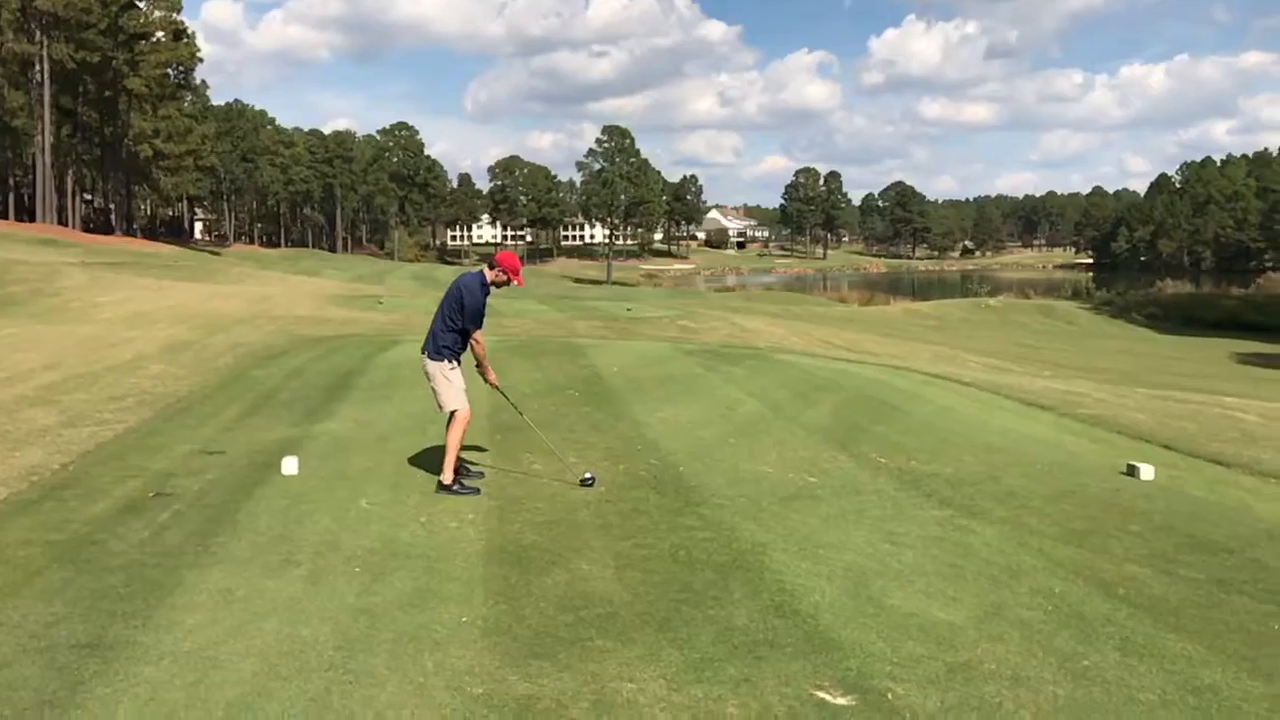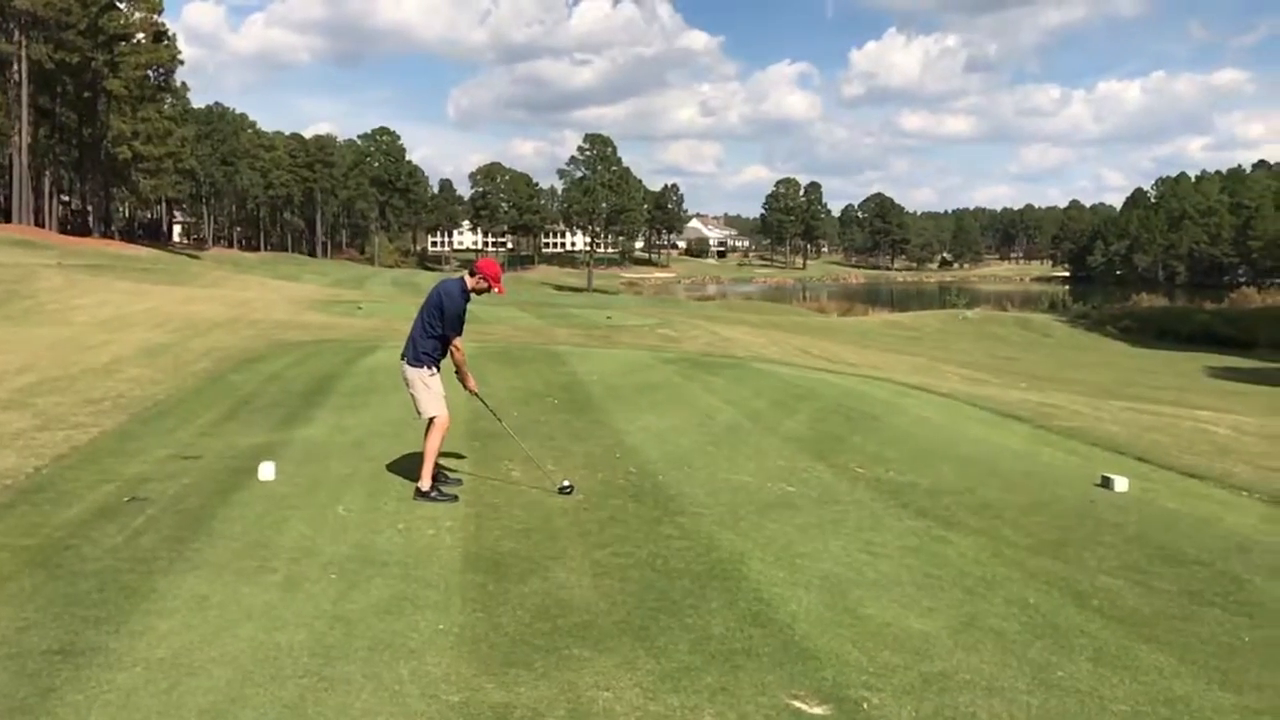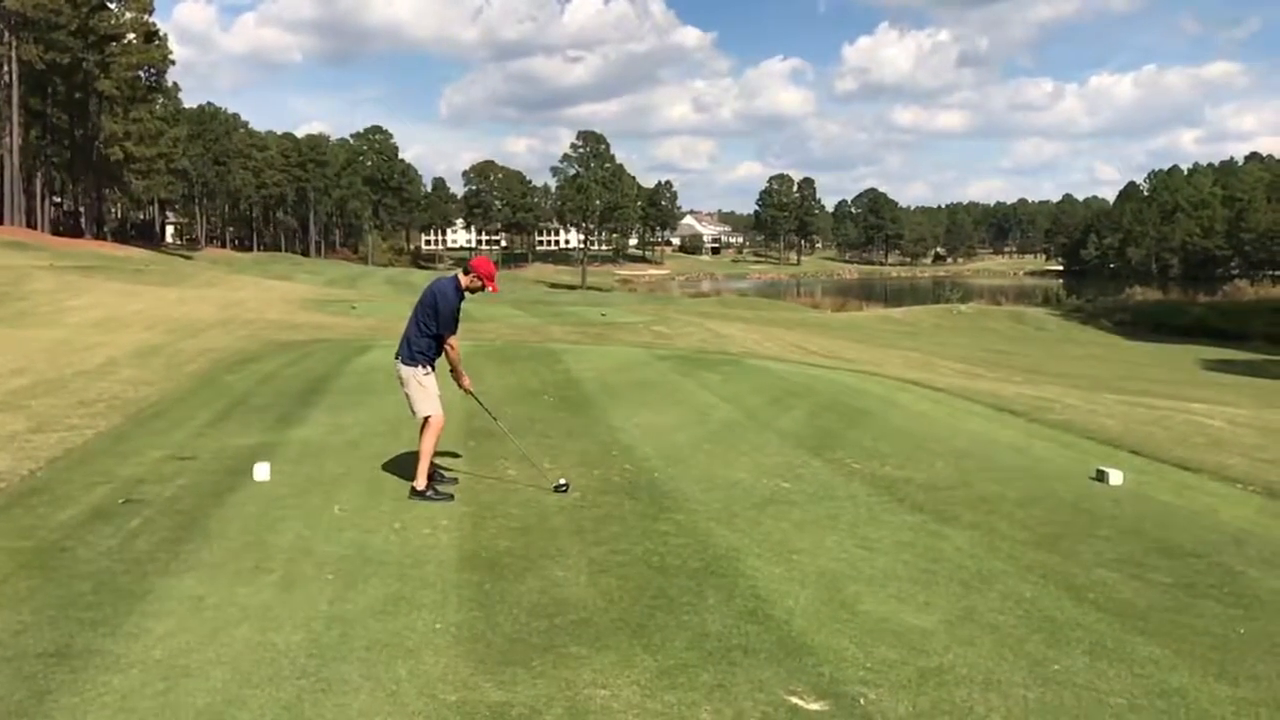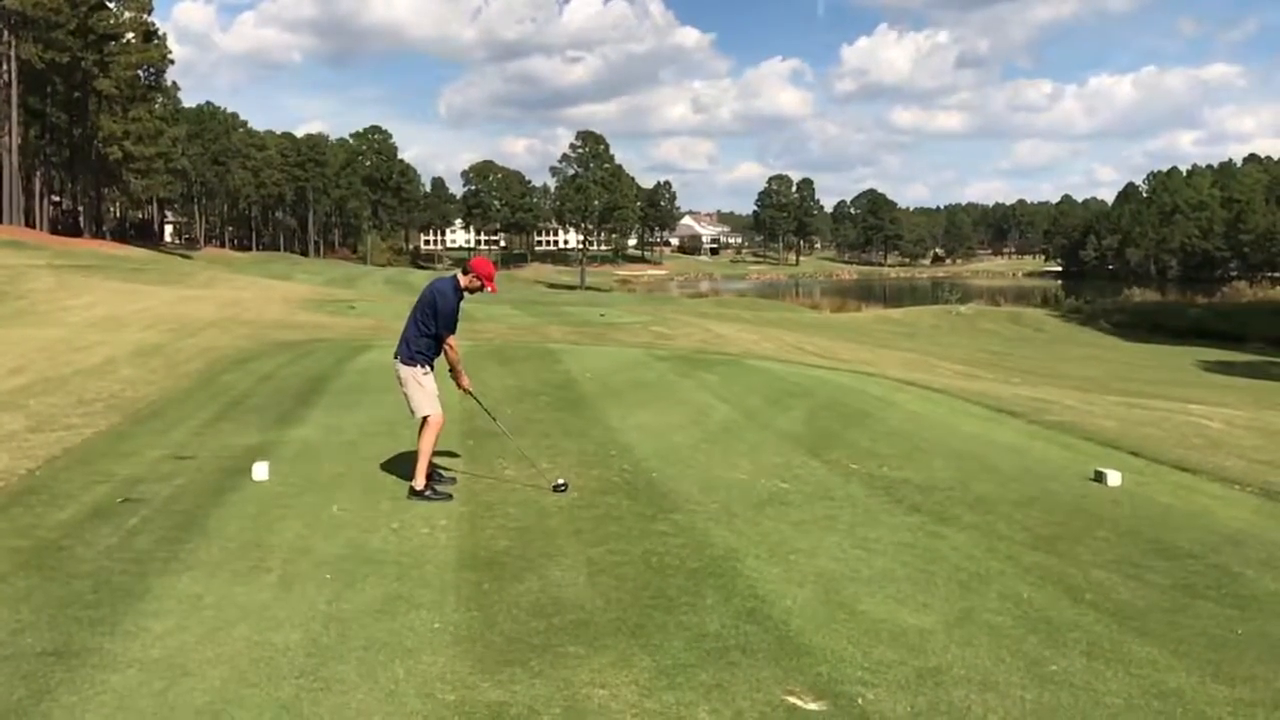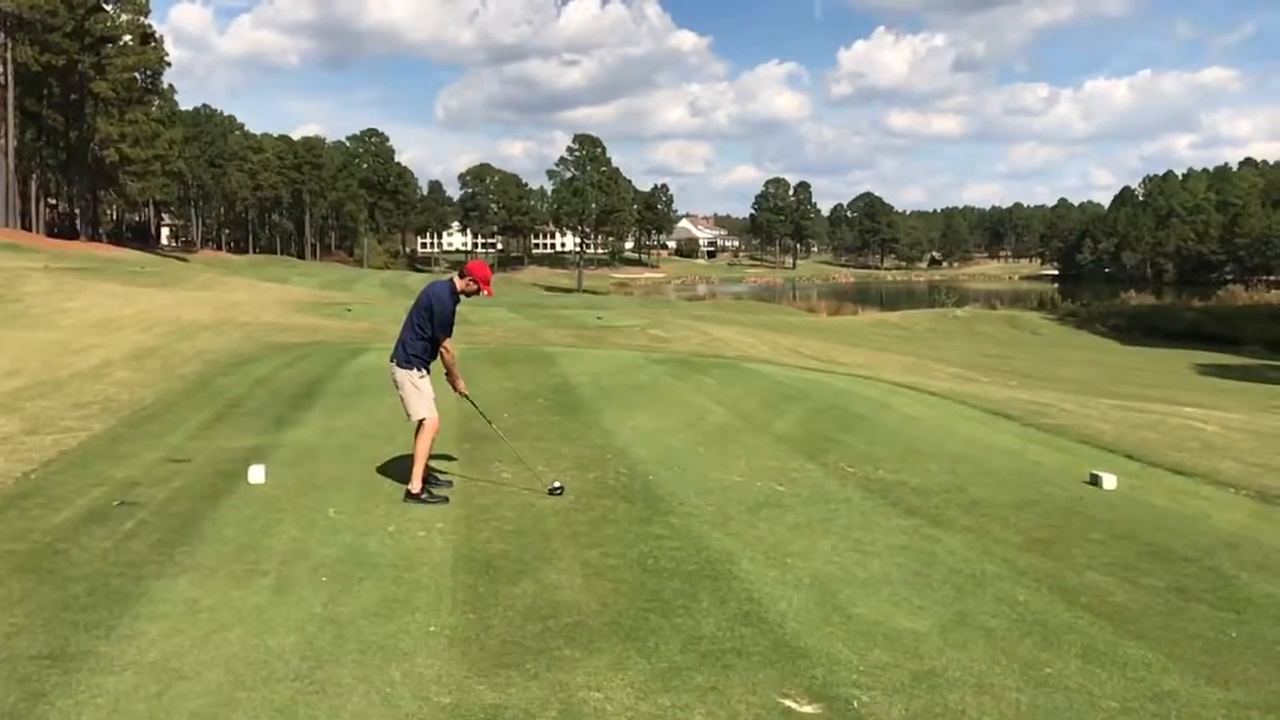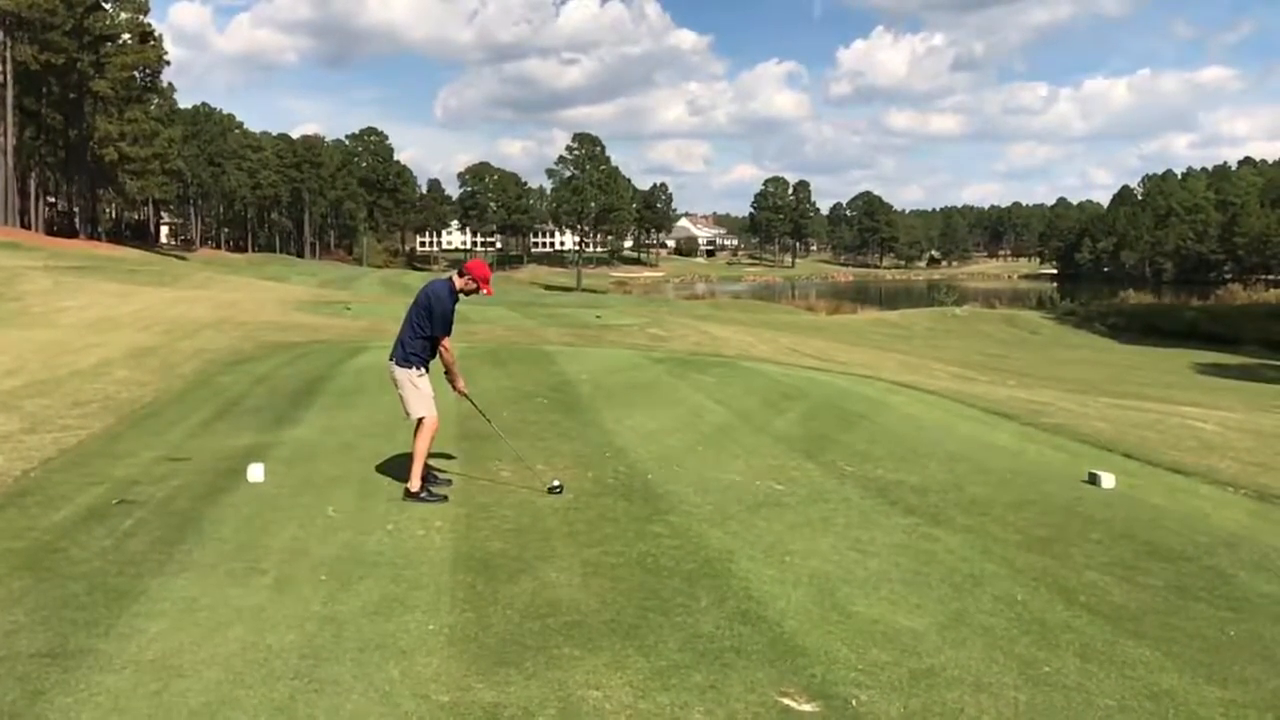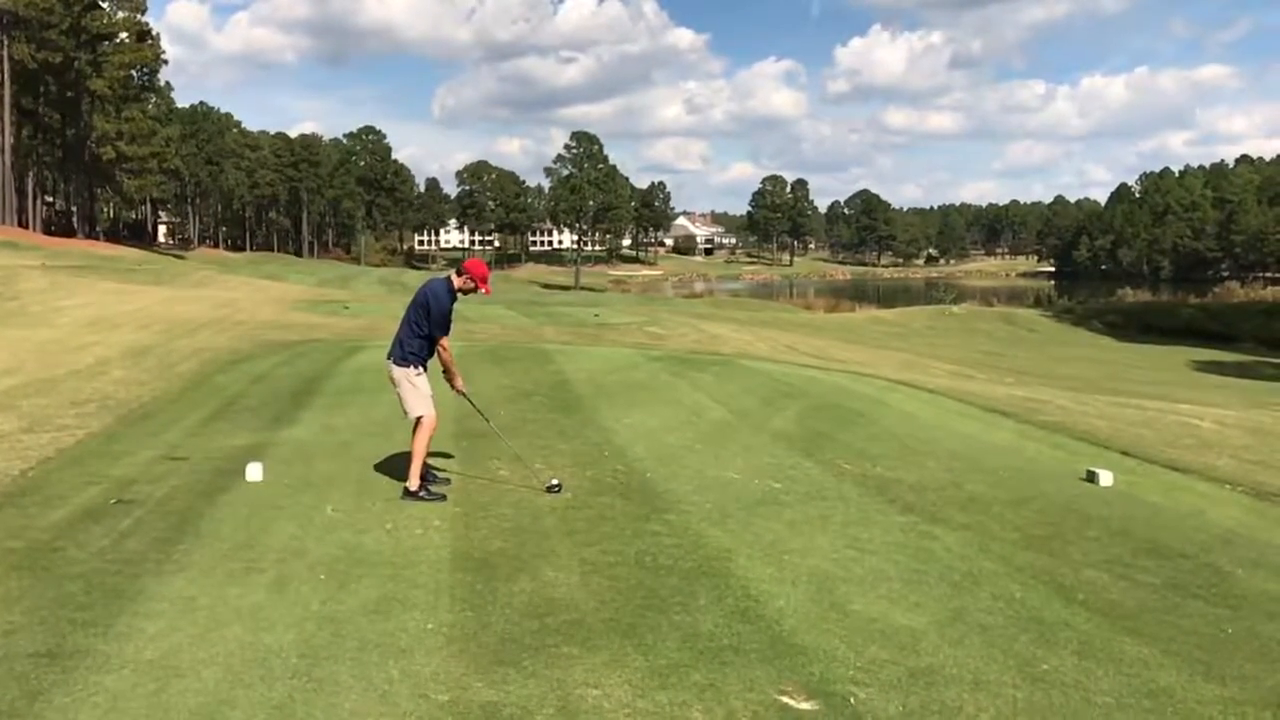
dt=0.4s
person 1, frame 1
left shoulder: (472, 280)
right shoulder: (474, 290)
right elbow: (475, 339)
left wrist: (482, 365)
right wrist: (486, 370)
left hip: (444, 354)
right hip: (441, 357)
left knee: (457, 412)
right knee: (462, 414)
left ankle: (453, 465)
right ankle: (447, 479)
person 1, frame 2
left shoulder: (452, 287)
right shoulder: (454, 296)
right elbow: (454, 345)
left wrist: (462, 372)
right wrist: (466, 377)
left hip: (423, 360)
right hip: (421, 364)
left knee: (435, 418)
right knee: (440, 420)
left ankle: (431, 471)
right ankle: (424, 486)
person 1, frame 3
left shoulder: (446, 285)
right shoulder: (448, 295)
right elbow: (449, 344)
left wrist: (456, 371)
right wrist: (461, 376)
left hip: (418, 360)
right hip: (415, 363)
left knee: (431, 417)
right knee: (435, 419)
left ankle: (427, 470)
right ankle: (420, 485)
person 1, frame 4
left shoulder: (445, 286)
right shoulder: (447, 295)
right elbow: (448, 344)
left wrist: (456, 371)
right wrist: (460, 375)
left hip: (417, 359)
right hip: (414, 363)
left knee: (429, 417)
right knee: (434, 419)
left ankle: (426, 470)
right ankle: (419, 485)
person 1, frame 5
left shoulder: (442, 289)
right shoulder: (444, 298)
right elbow: (444, 347)
left wrist: (451, 374)
right wrist: (456, 379)
left hip: (412, 363)
right hip: (410, 366)
left knee: (425, 420)
right knee: (431, 422)
left ankle: (422, 473)
right ankle: (415, 488)
person 1, frame 6
left shoulder: (441, 288)
right shoulder: (443, 297)
right elbow: (443, 345)
left wrist: (451, 373)
right wrist: (456, 378)
left hip: (411, 361)
right hip: (409, 364)
left knee: (424, 419)
right knee: (429, 421)
left ankle: (421, 472)
right ankle: (414, 487)
person 1, frame 7
left shoulder: (439, 287)
right shoulder: (441, 296)
right elbow: (441, 345)
left wrist: (449, 372)
right wrist: (454, 377)
left hip: (409, 360)
right hip: (407, 363)
left knee: (423, 418)
right knee: (428, 420)
left ankle: (420, 471)
right ankle: (413, 485)
